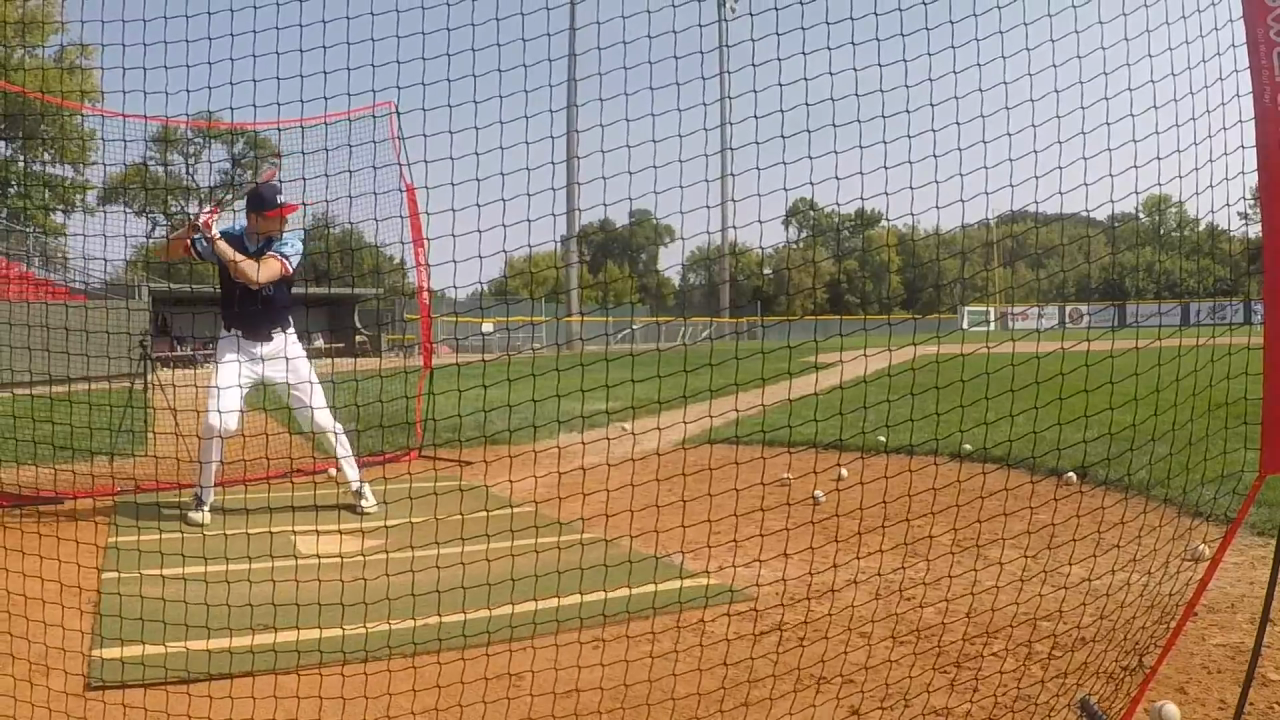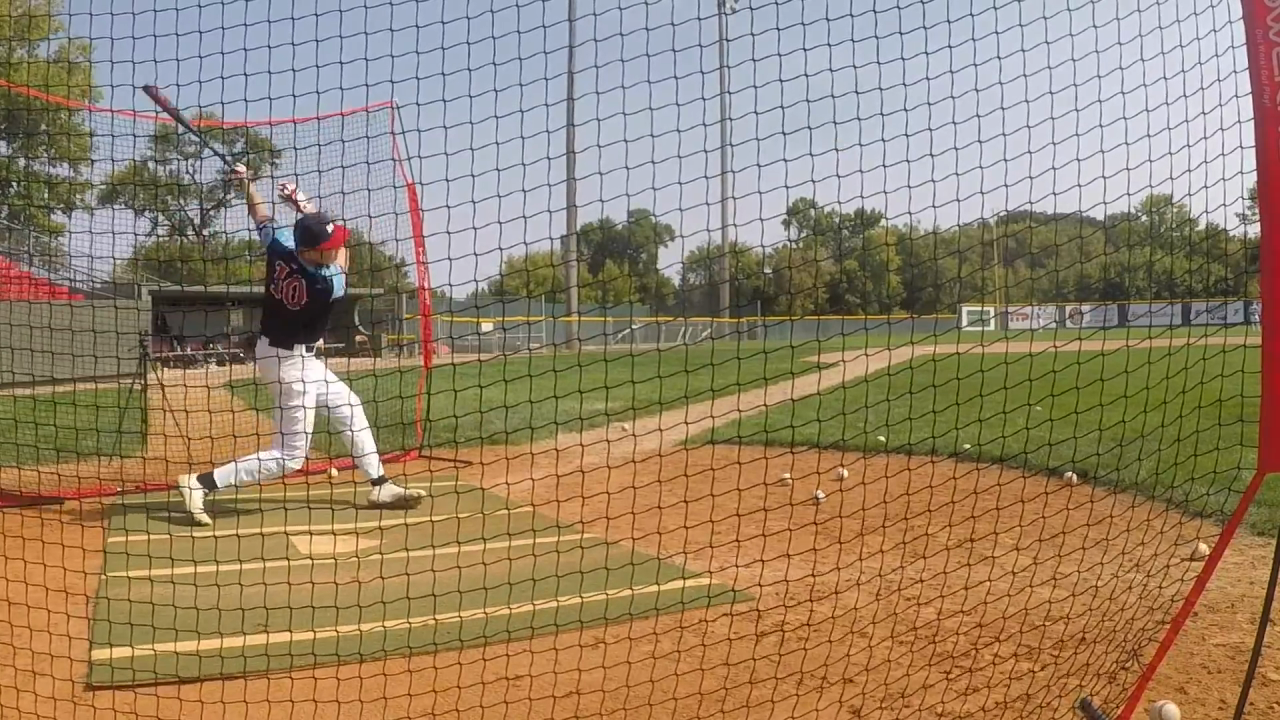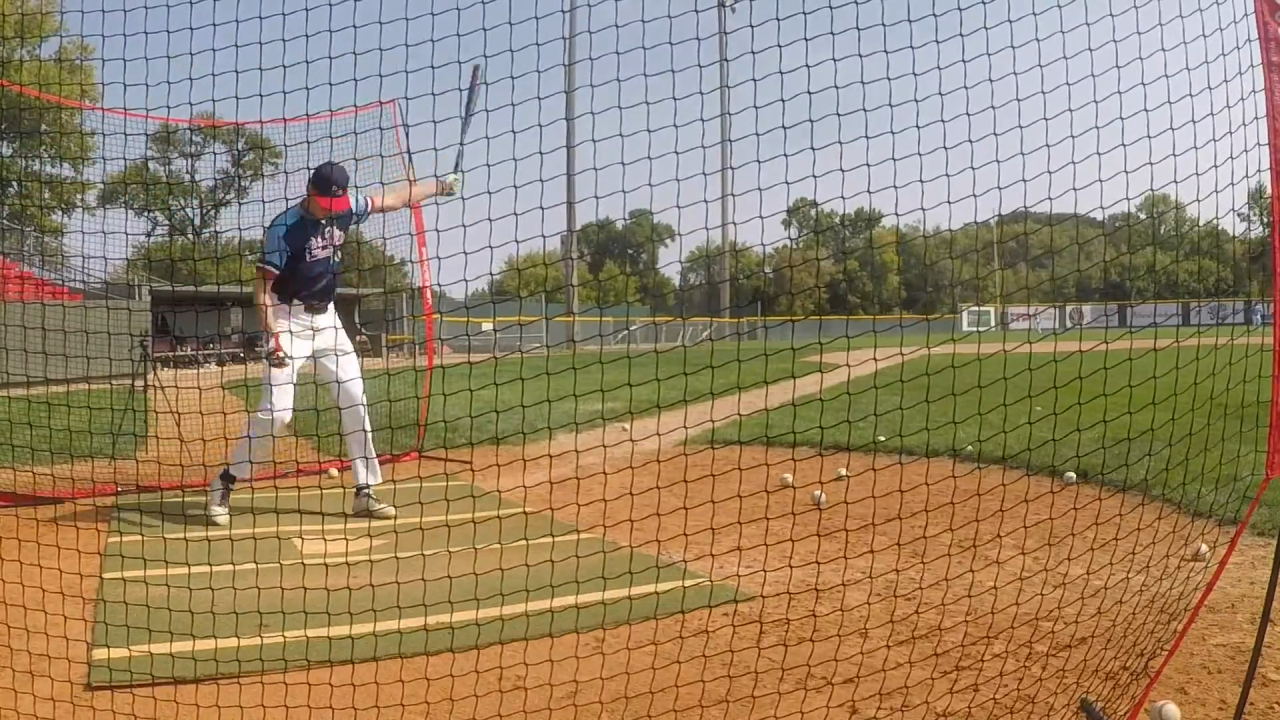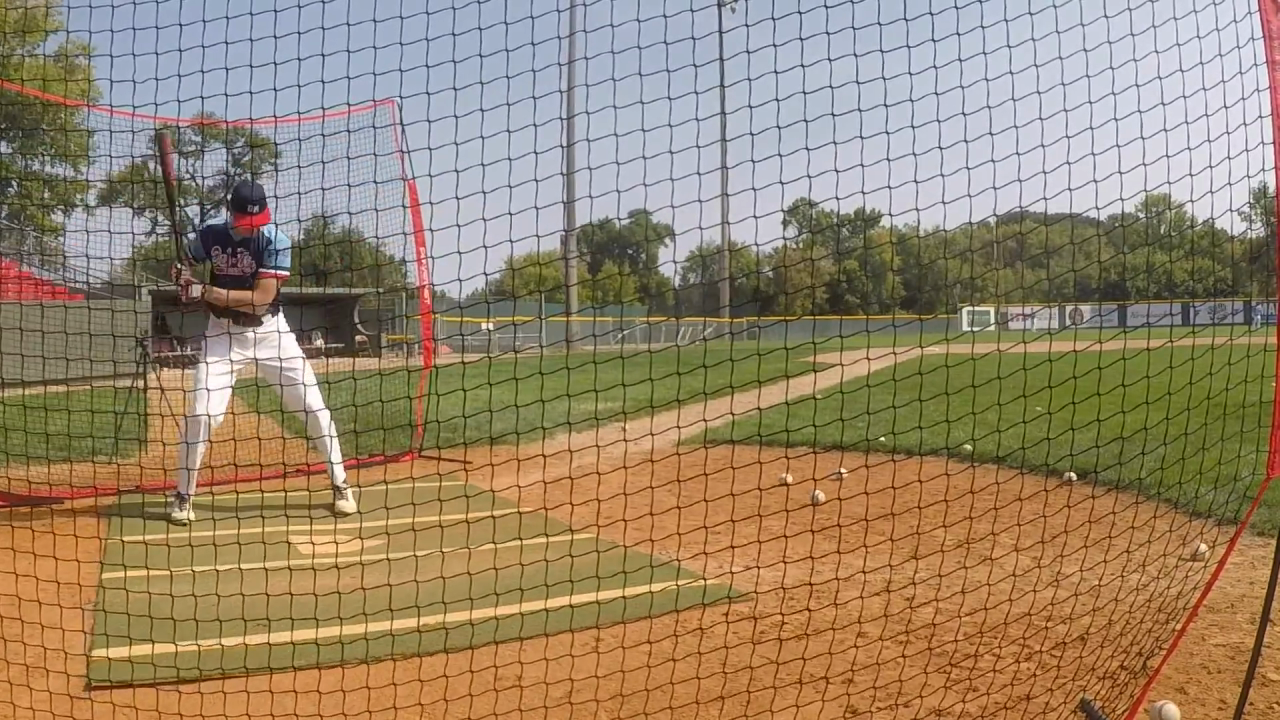
dt=1s
person 1, frame 1
left shoulder: (290, 243)
right shoulder: (228, 237)
left elbow: (256, 276)
right elbow: (166, 250)
left wrist: (215, 239)
right wrist: (195, 227)
left hip: (282, 342)
right hip: (236, 345)
left knee: (321, 420)
right knee: (217, 422)
left ankle: (357, 485)
right ankle: (203, 498)
person 1, frame 2
left shoulder: (279, 243)
right shoulder: (329, 282)
left elbow: (260, 214)
right elbow: (340, 256)
left wrist: (245, 181)
right wrist: (303, 205)
left hip: (286, 352)
right hip: (291, 362)
left knee: (348, 406)
right knee: (290, 455)
left ankle: (380, 485)
right ankle: (201, 484)
person 1, frame 3
left shoulder: (345, 209)
right shoulder: (284, 228)
left elbow: (391, 200)
right elbow: (262, 288)
left wrist: (438, 187)
right wrist: (273, 337)
left hip: (325, 317)
right hip: (288, 319)
left knee: (354, 402)
right knee: (276, 410)
left ankle: (364, 492)
right ankle: (226, 482)
person 1, frame 4
left shoulder: (275, 240)
right shoulder: (210, 234)
left elbow: (260, 299)
right elbow: (186, 264)
left wrist: (203, 291)
right wrist: (182, 274)
left hip: (269, 330)
right hip: (222, 332)
left knee: (313, 406)
right knee: (202, 414)
left ankle: (340, 484)
right ankle: (183, 495)
